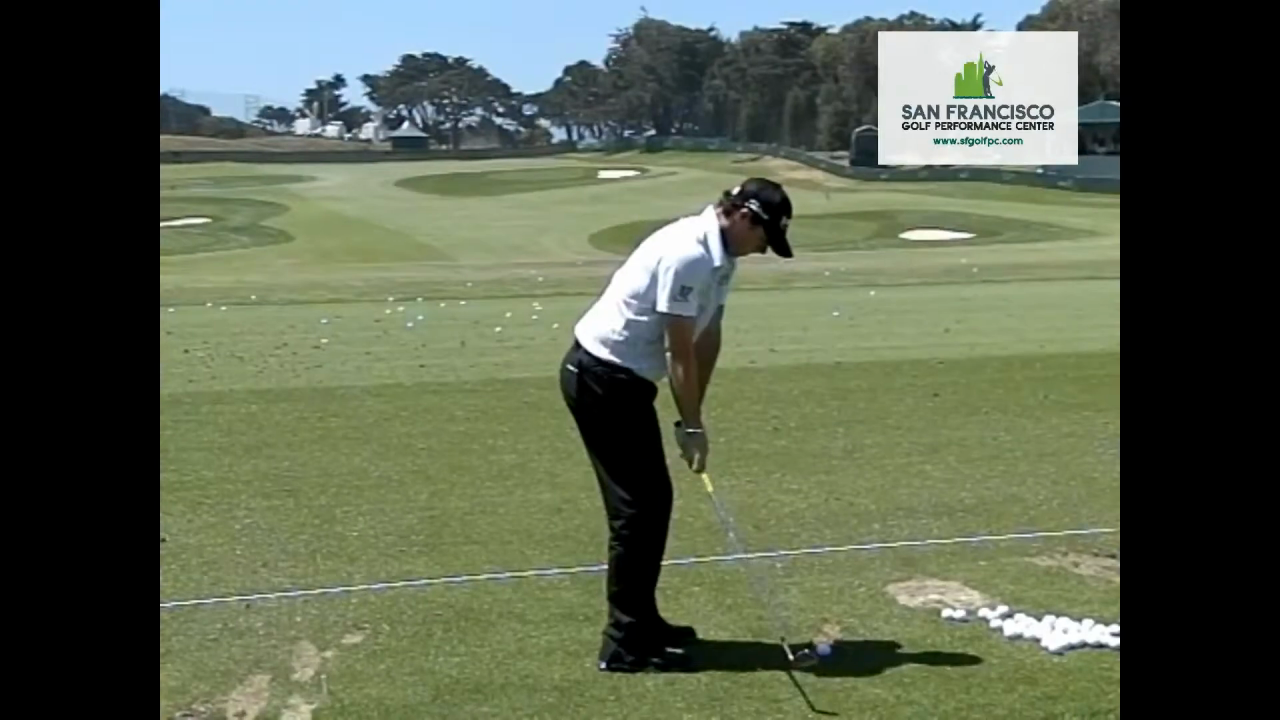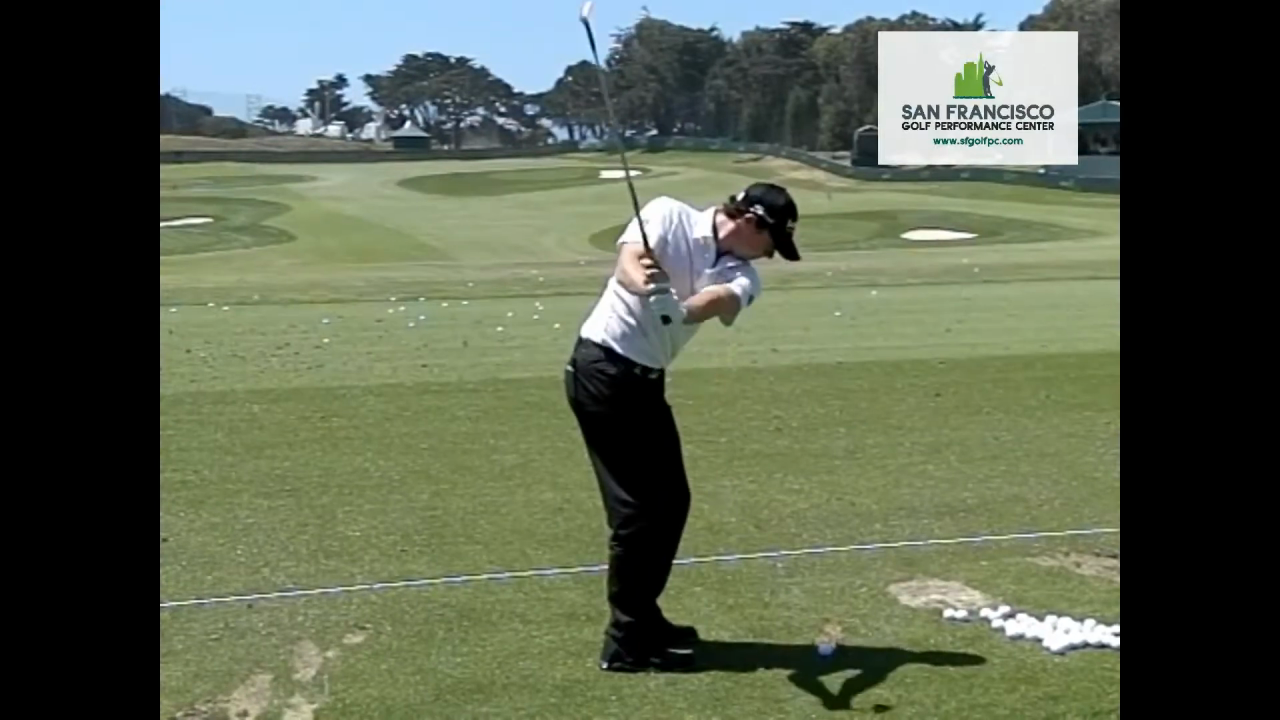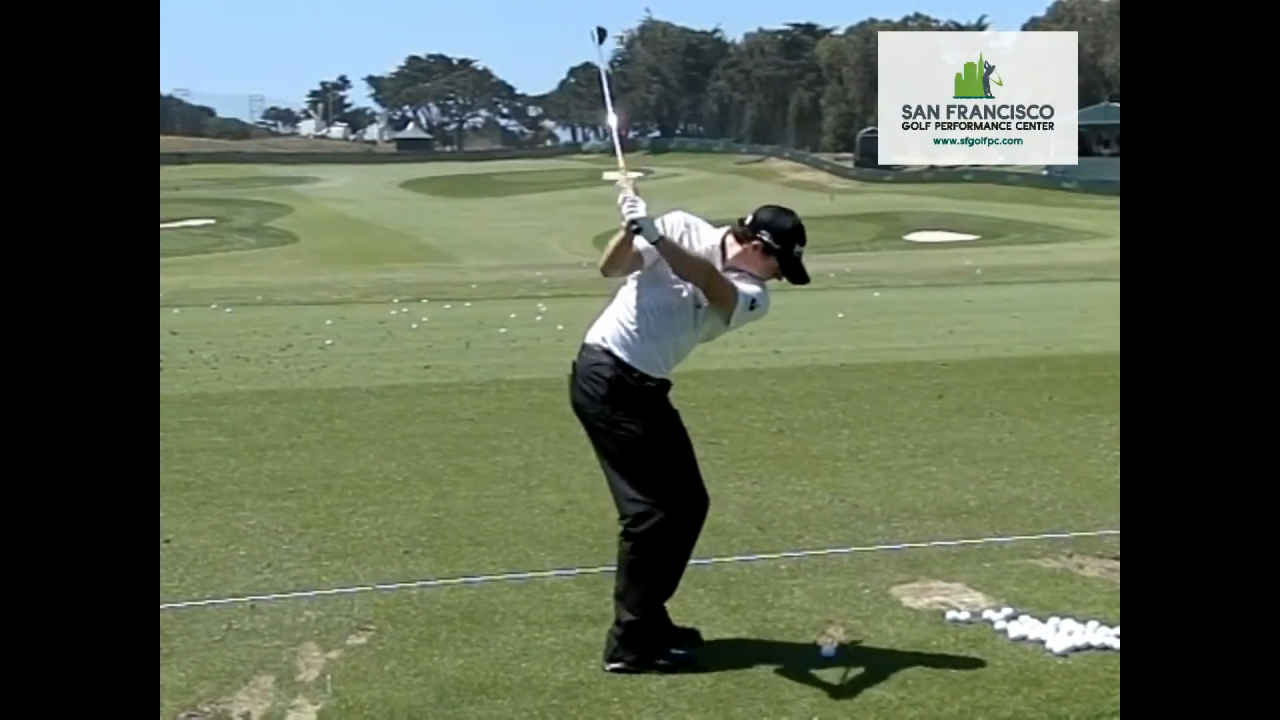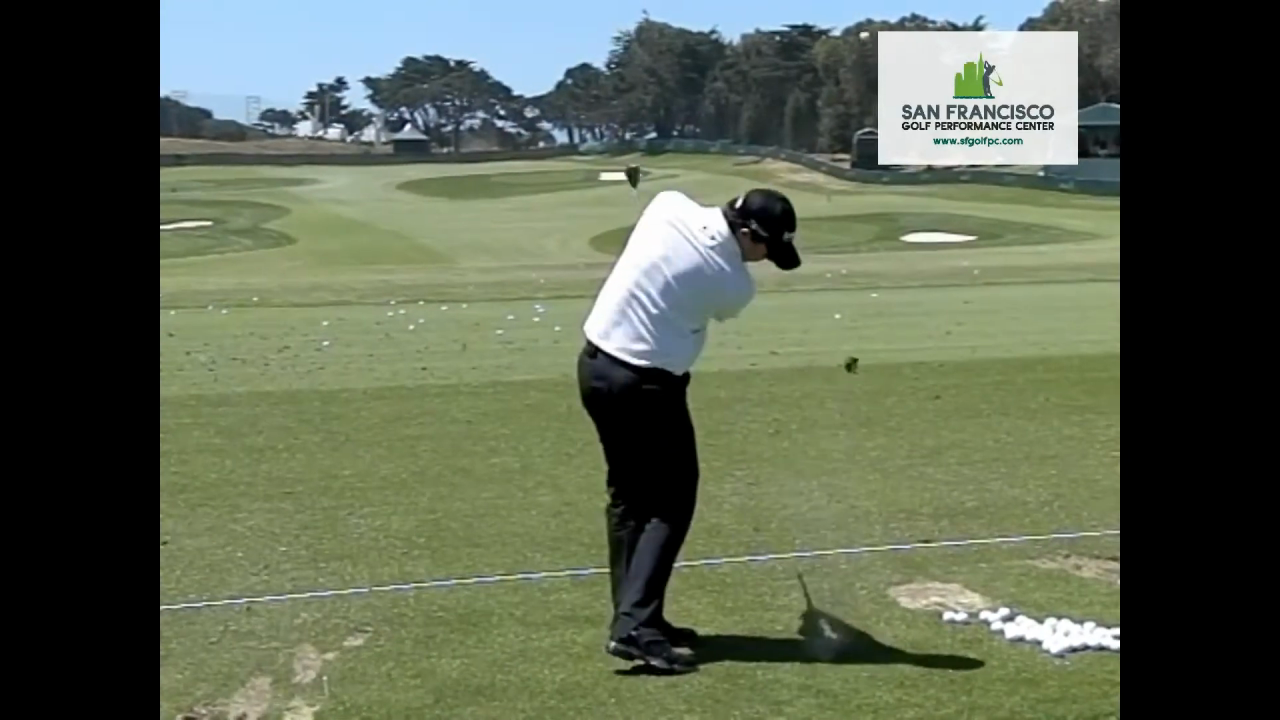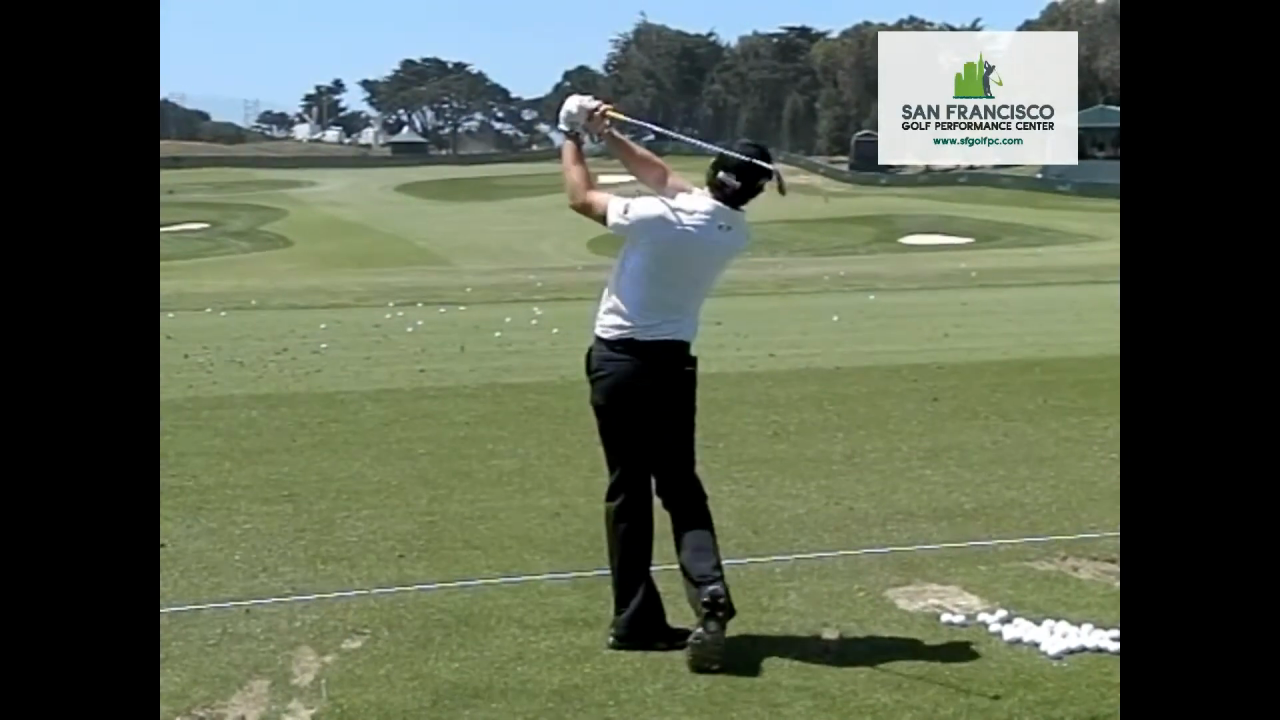
dt=1s
person 1, frame 1
left shoulder: (721, 260)
right shoulder: (687, 251)
left elbow: (707, 340)
right elbow: (678, 352)
left wrist: (694, 418)
right wrist: (692, 429)
left hip: (627, 380)
right hip: (600, 377)
left knee: (655, 500)
right knee: (636, 508)
left ankle: (641, 619)
right ankle: (625, 644)
person 1, frame 2
left shoulder: (743, 277)
right shoulder: (668, 215)
left elbow: (718, 300)
right elbow: (625, 268)
left wrist: (679, 307)
right wrist: (646, 280)
left hip: (645, 378)
right hip: (603, 368)
left knee: (670, 501)
right knee: (636, 507)
left ankle: (643, 617)
right ankle: (626, 642)
person 1, frame 3
left shoulder: (752, 296)
right shoulder: (682, 229)
left elbow: (707, 280)
right elbow: (611, 267)
left wrist: (655, 241)
right wrist: (631, 233)
left hip: (647, 386)
right hip: (605, 375)
left knee: (688, 503)
right knee: (651, 508)
left ankle: (648, 620)
right ankle: (630, 642)
person 1, frame 4
left shoulder: (669, 205)
right shoulder: (737, 285)
left hip: (596, 364)
right hip: (649, 384)
left knee: (628, 495)
right knee: (671, 503)
left ankle: (633, 615)
right ankle: (636, 622)
person 1, frame 5
left shoulder: (661, 219)
right shoulder: (735, 232)
left elbow: (582, 198)
right elbow: (661, 176)
left wrist: (573, 136)
right wrist: (610, 134)
left hip: (619, 361)
right hip: (672, 364)
left knee: (628, 492)
right knee: (681, 486)
left ankle: (635, 620)
right ankle: (709, 588)
